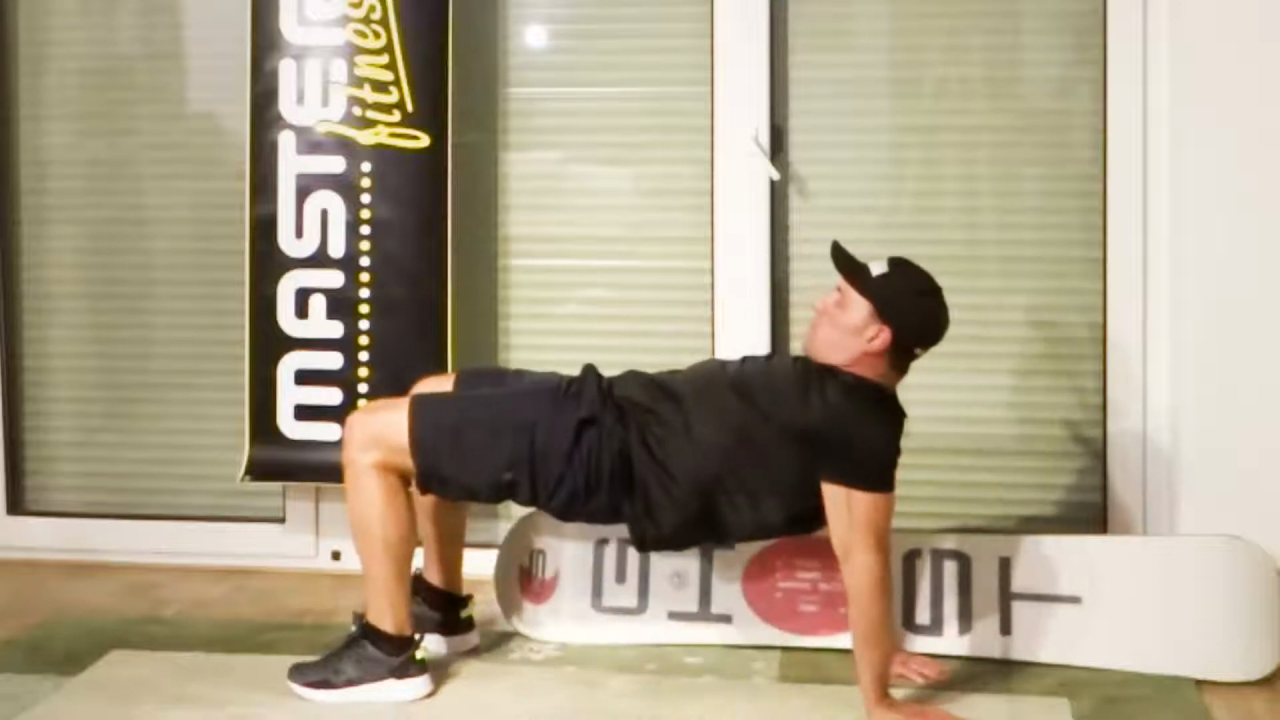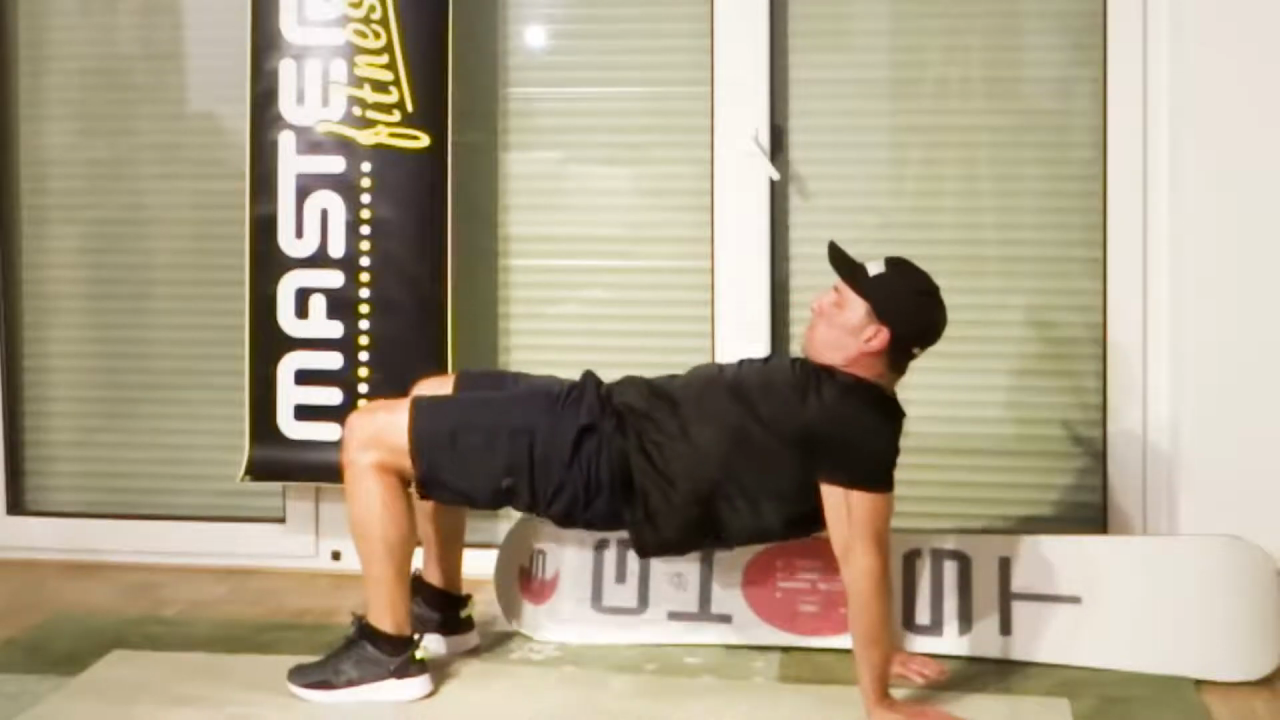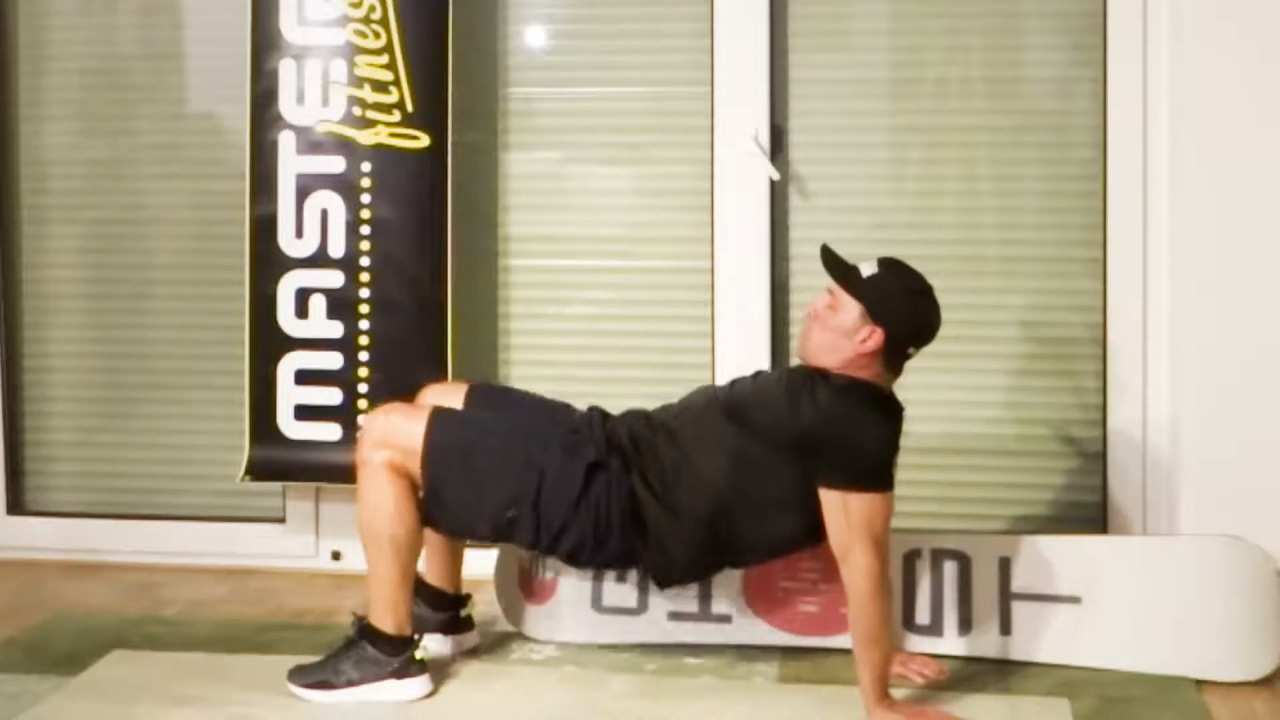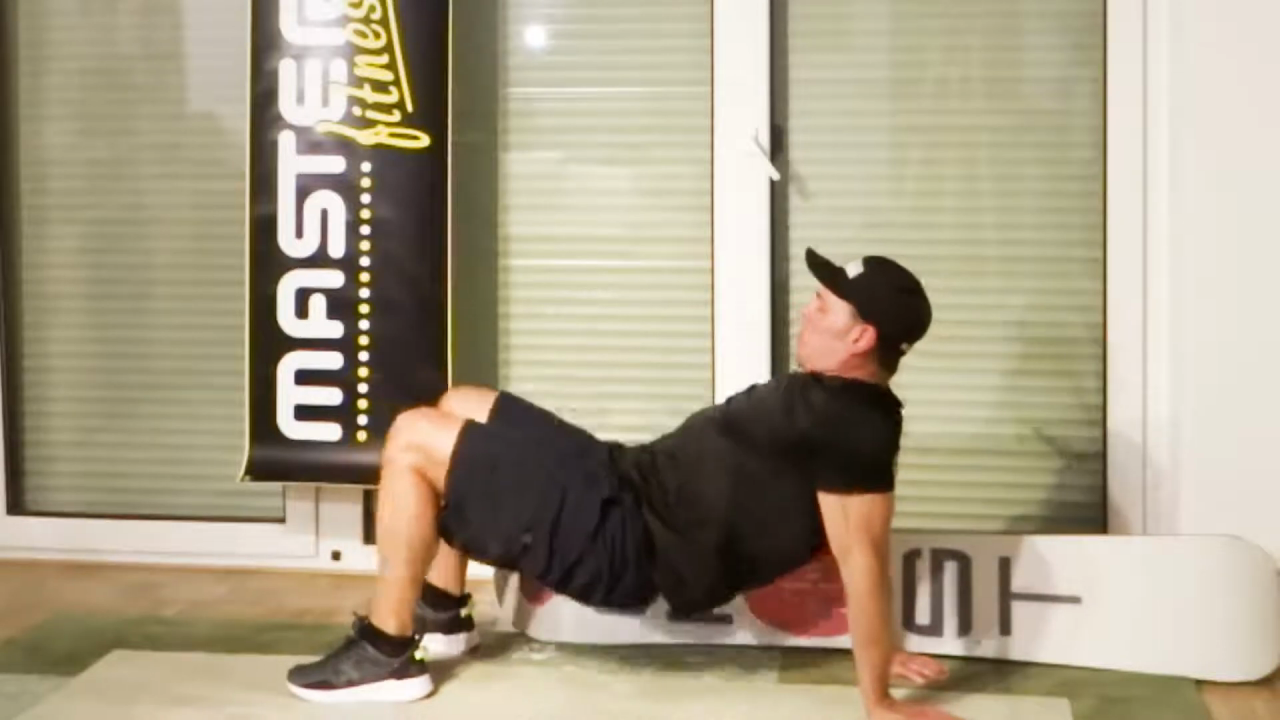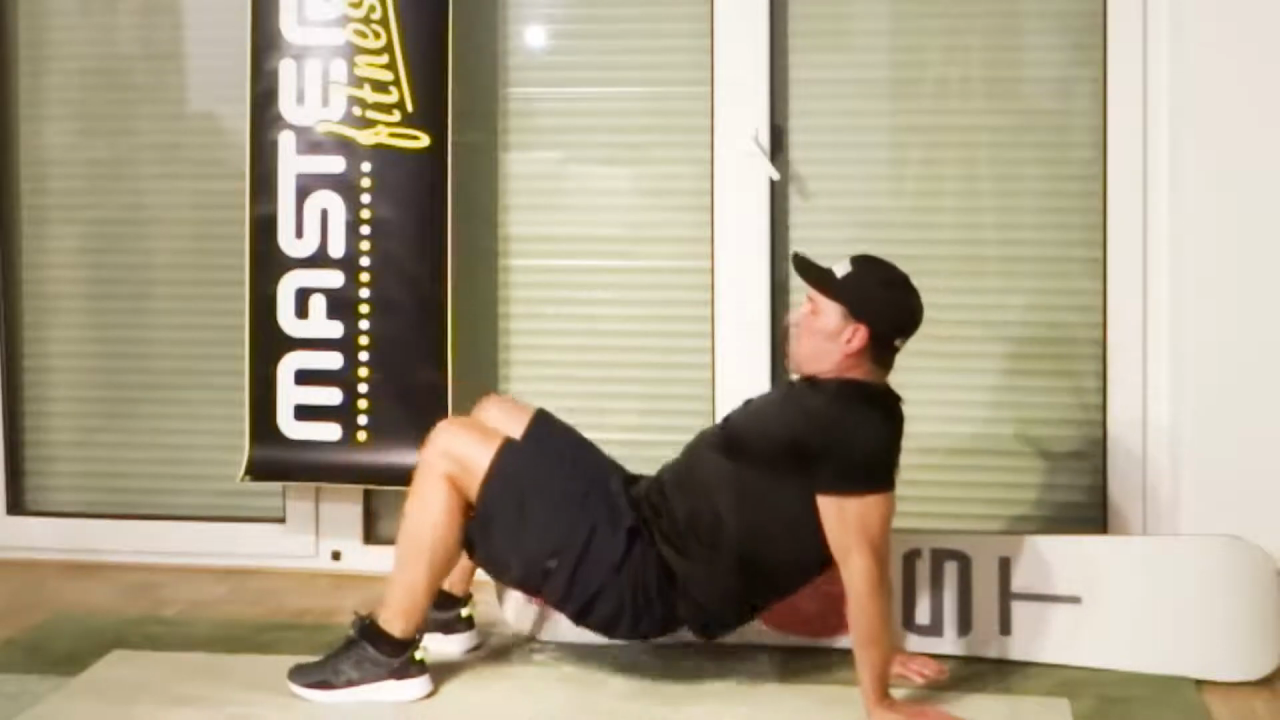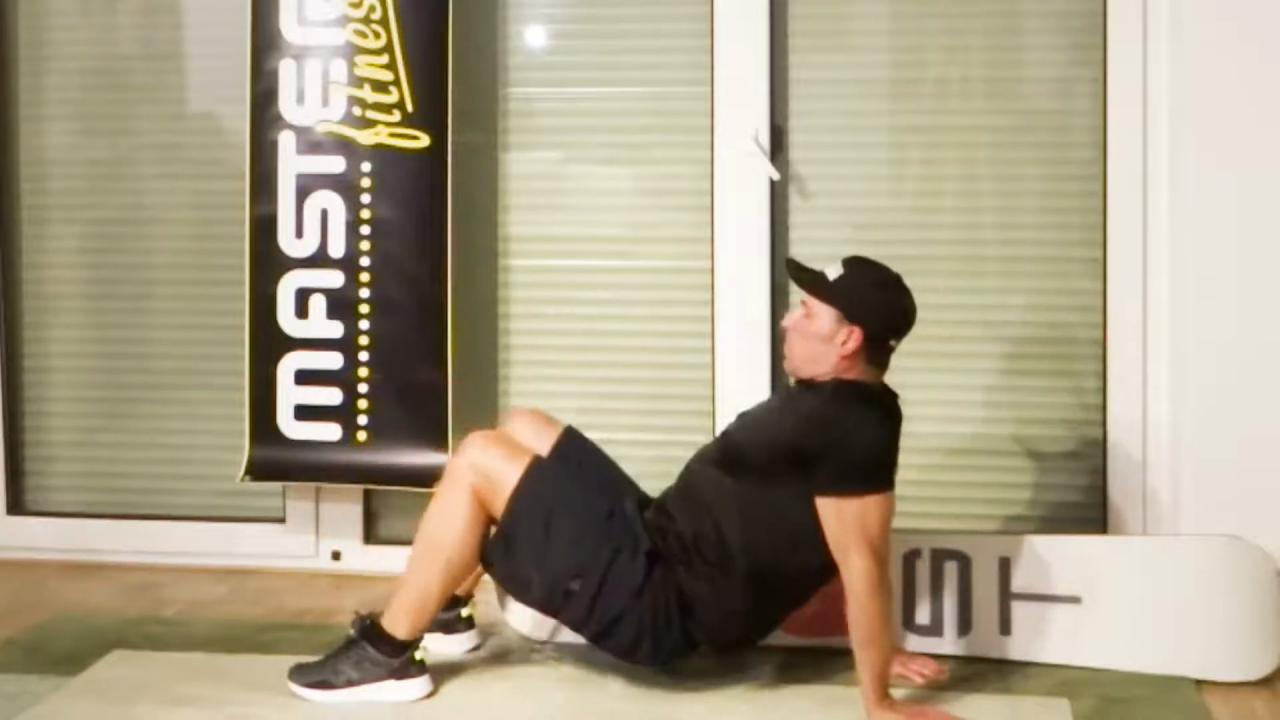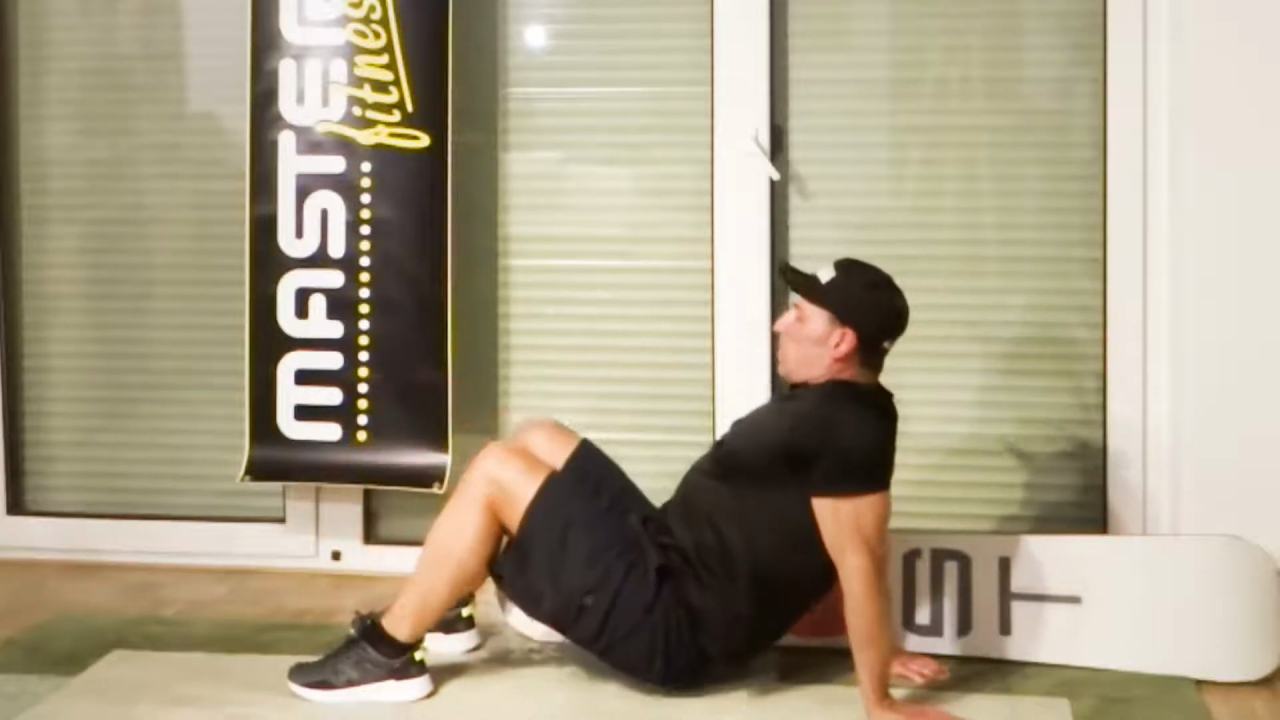
dt=0.2s
person 1, frame 1
left shoulder: (855, 422)
right shoulder: (841, 397)
left elbow: (863, 556)
left hip: (601, 451)
left knee: (368, 438)
right knee: (428, 402)
left ankle: (387, 650)
right ankle: (440, 608)
person 1, frame 2
left shoulder: (855, 422)
right shoulder: (842, 397)
left elbow: (862, 554)
left hip: (605, 462)
left knee: (371, 435)
right knee: (430, 397)
left ankle: (386, 650)
right ankle: (439, 610)
person 1, frame 3
left shoulder: (854, 424)
right shoulder: (841, 399)
left elbow: (862, 556)
left hip: (613, 504)
right hip: (615, 457)
left knee: (387, 435)
right knee: (440, 403)
left ankle: (386, 651)
right ankle: (438, 610)
person 1, frame 4
left shoulder: (852, 423)
right shoulder: (838, 398)
left elbow: (862, 558)
right elbow: (854, 551)
left hip: (625, 543)
right hip: (629, 493)
left knee: (416, 438)
right knee: (464, 407)
left ankle: (386, 652)
right ankle: (441, 610)
person 1, frame 5
left shoulder: (853, 423)
right shoulder: (837, 399)
left elbow: (862, 559)
right elbow: (850, 551)
left hip: (643, 577)
right hip: (646, 525)
left knee: (452, 446)
right knee: (496, 414)
left ankle: (387, 653)
right ankle: (442, 611)
person 1, frame 6
left shoulder: (852, 424)
right shoulder: (831, 400)
left elbow: (862, 560)
left hip: (660, 603)
right hip: (657, 545)
left knee: (480, 458)
right knee: (524, 428)
left ankle: (387, 652)
right ankle: (439, 609)
person 1, frame 7
left shoulder: (846, 424)
right shoulder: (827, 402)
left elbow: (860, 560)
left hip: (669, 623)
right hip: (663, 558)
left knee: (497, 470)
right knee: (538, 439)
left ankle: (387, 652)
right ankle: (431, 611)
